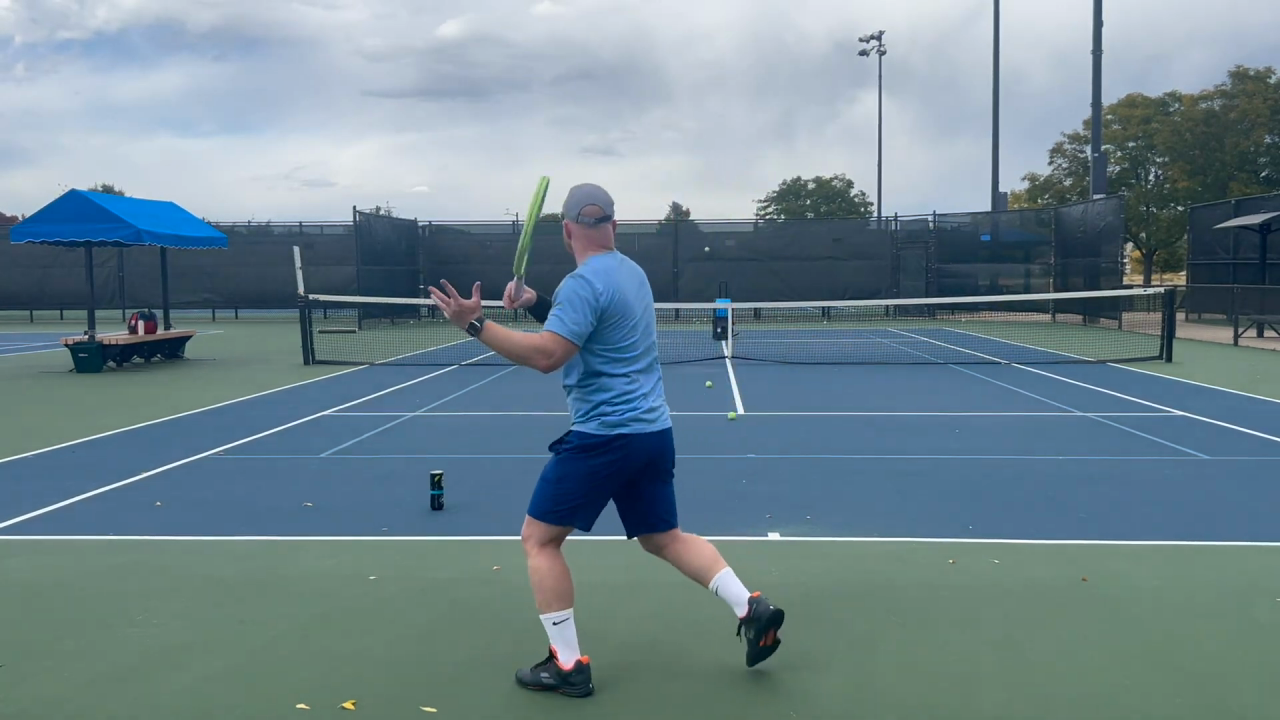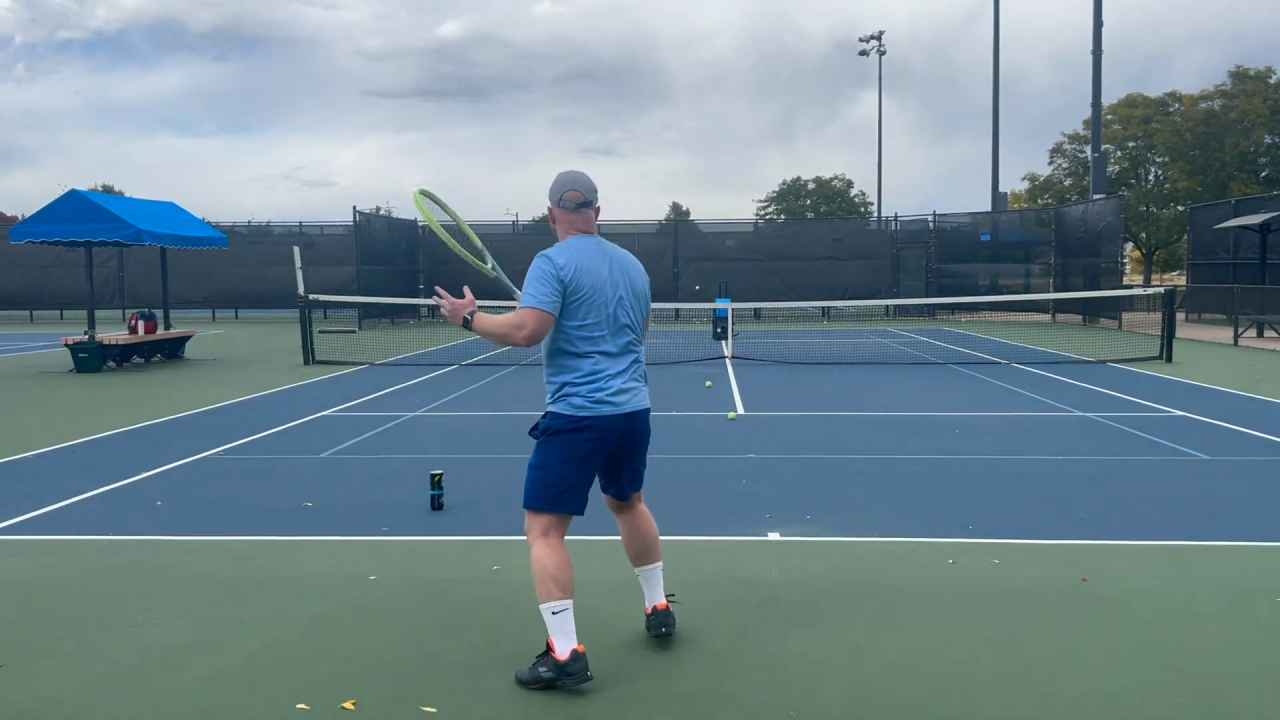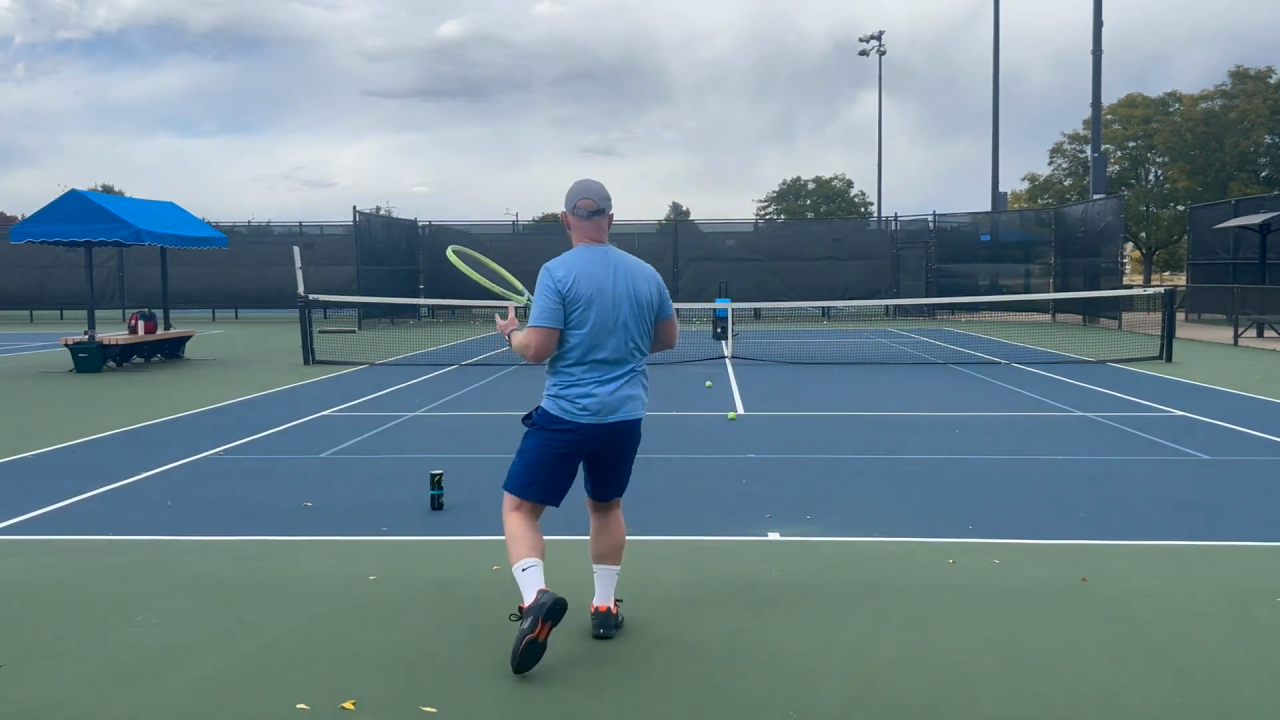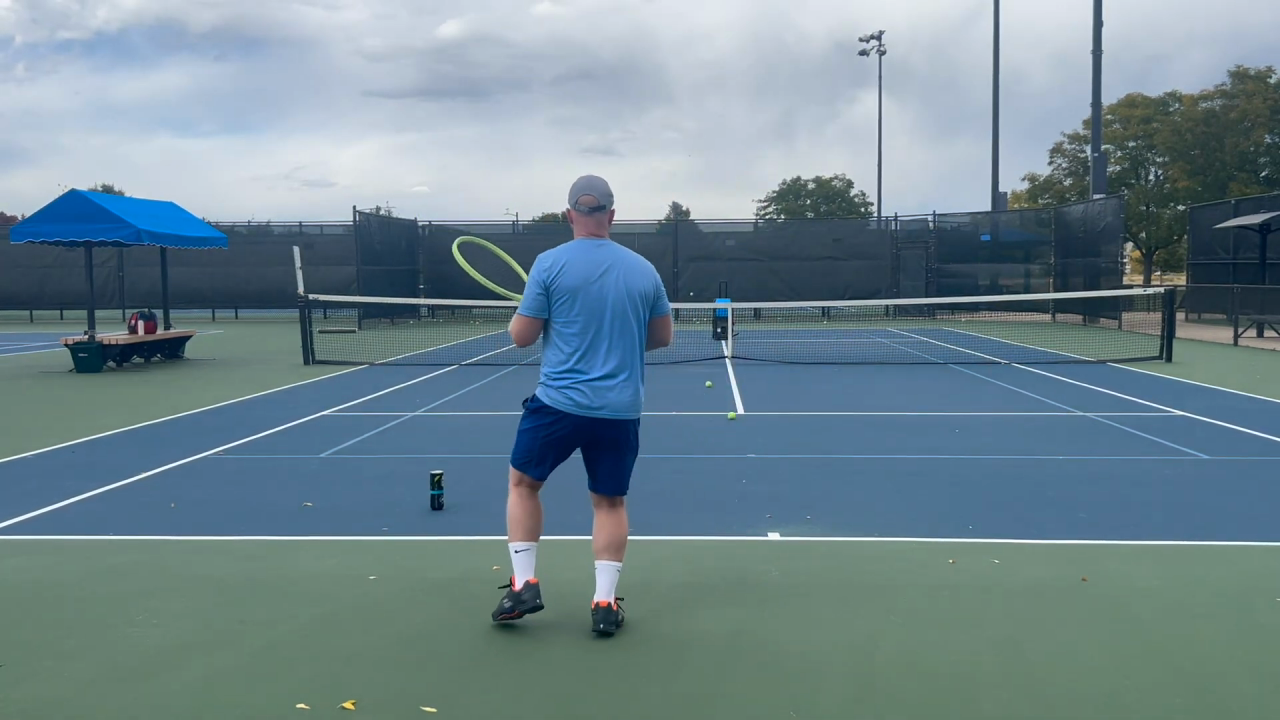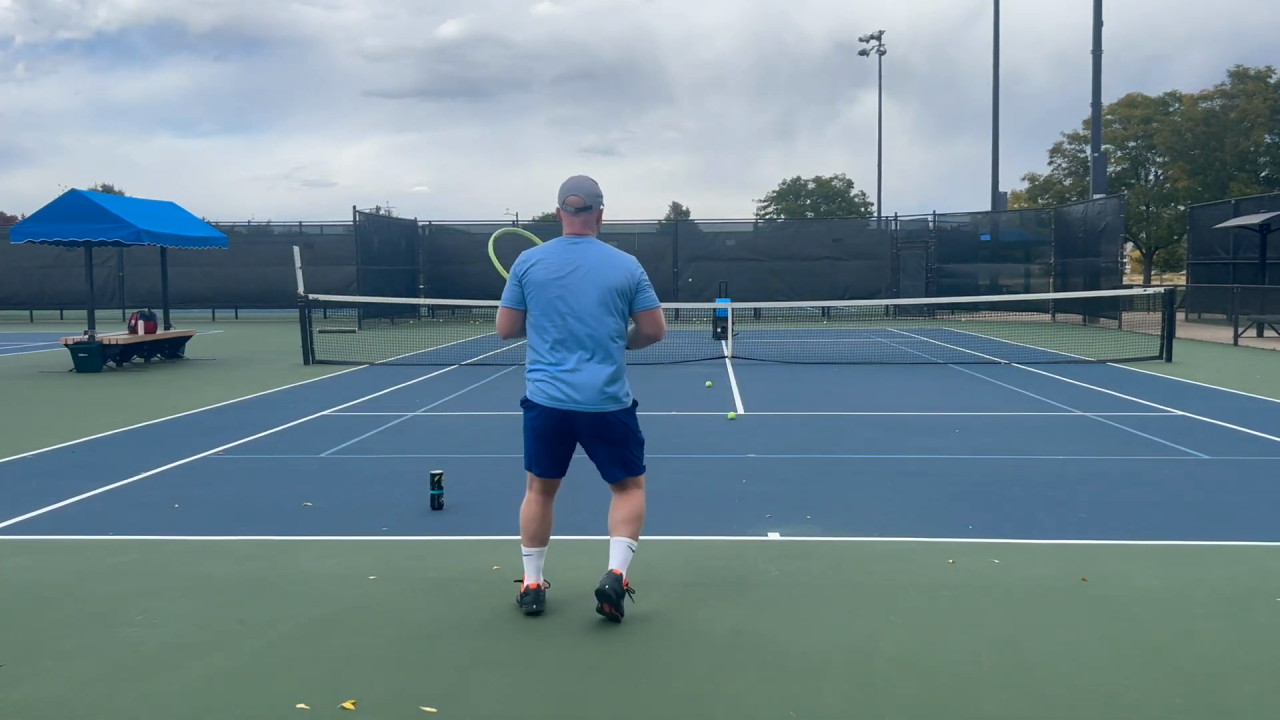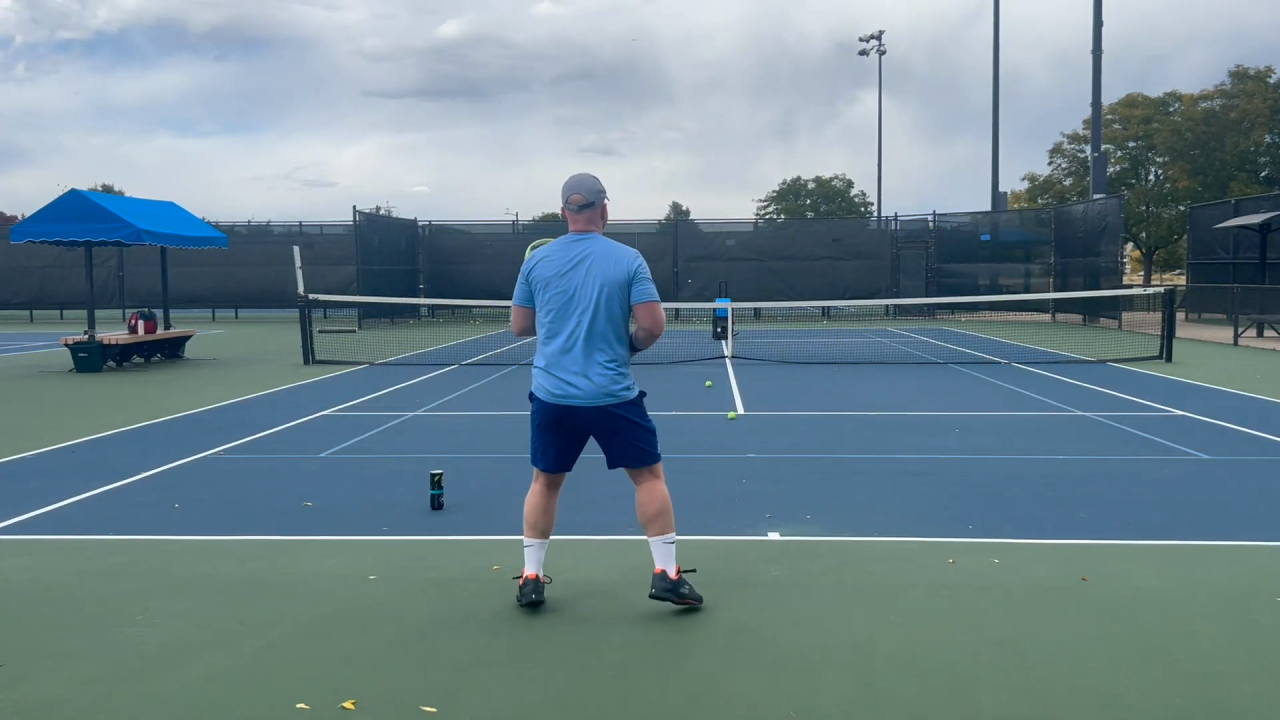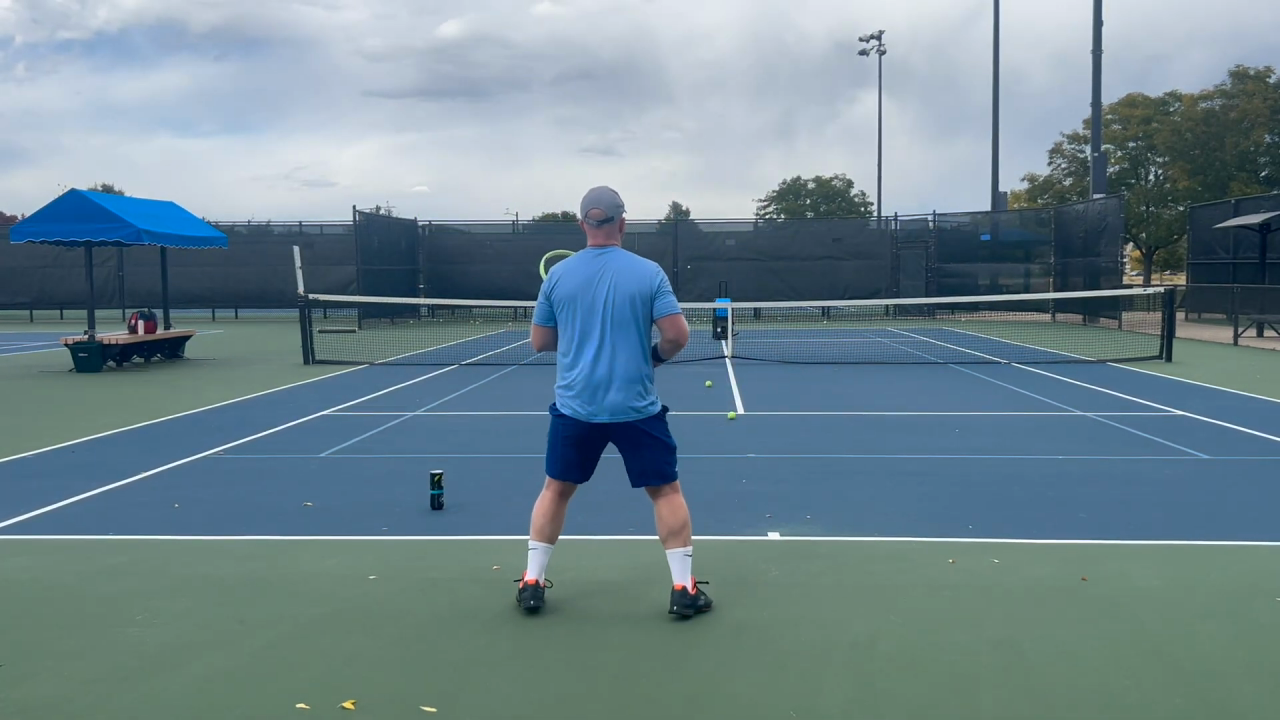
dt=0.2s
person 1, frame 1
left shoulder: (583, 281)
right shoulder: (631, 271)
left elbow: (548, 354)
left wrist: (477, 324)
right wrist: (536, 303)
left hip: (604, 437)
right hip: (654, 433)
left knee: (539, 539)
right knee: (666, 538)
left ankle: (569, 664)
right ankle: (751, 607)
person 1, frame 2
left shoulder: (554, 261)
right shoulder: (634, 265)
left elbow: (527, 331)
left wrist: (469, 317)
left hip: (578, 416)
right hip: (633, 410)
left knee: (543, 529)
right knee: (628, 505)
left ankle: (566, 655)
right ankle: (659, 608)
person 1, frame 3
left shoulder: (557, 272)
right shoulder: (647, 274)
left elbow: (537, 350)
right elbow: (667, 340)
left wrist: (511, 333)
left hip: (565, 416)
right hip: (625, 418)
left knee: (518, 508)
right knee: (606, 507)
left ankle: (536, 599)
right ankle: (605, 608)
person 1, frame 4
left shoulder: (550, 263)
right shoulder: (644, 269)
left elbow: (522, 336)
right elbow: (662, 337)
left wrist: (521, 319)
left hip: (557, 404)
right hip: (620, 410)
left knee: (522, 484)
right knee: (610, 504)
left ankle: (524, 586)
right ankle: (605, 604)
person 1, frame 5
left shoulder: (528, 261)
right shoulder: (626, 266)
left elbow: (505, 328)
right elbow: (654, 331)
left hip: (546, 400)
right hip: (608, 403)
left knee: (540, 488)
right knee: (629, 487)
left ankle: (532, 586)
right ankle: (615, 577)
person 1, frame 6
left shoulder: (536, 259)
right shoulder: (629, 260)
left elbow: (520, 327)
right elbow: (653, 326)
left hip: (551, 395)
right hip: (613, 396)
left knee: (545, 483)
right knee: (649, 476)
left ankle: (531, 578)
right ankle: (667, 575)
person 1, frame 7
left shoulder: (557, 275)
right shoulder: (649, 273)
left elbow: (540, 342)
right elbow: (677, 336)
right wrist: (657, 354)
left hip: (574, 409)
right hip: (636, 410)
left knee: (555, 491)
right knee: (666, 492)
left ankle: (531, 583)
right ankle: (684, 589)
